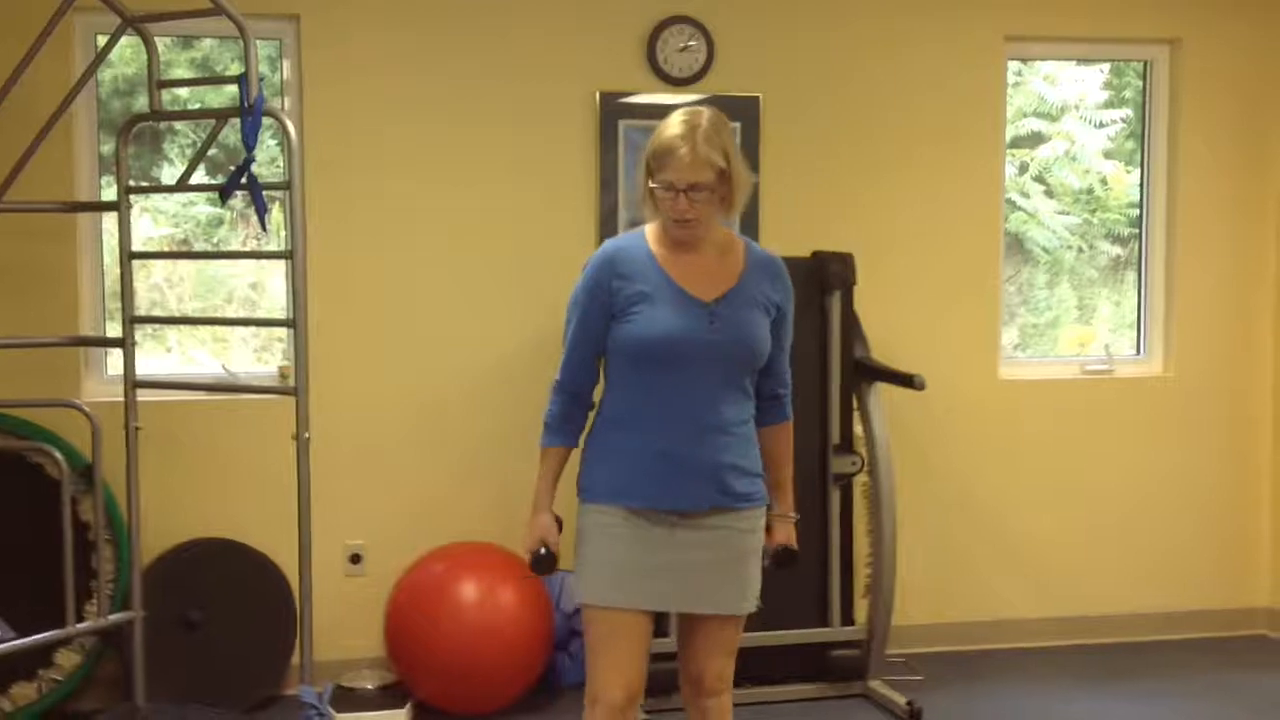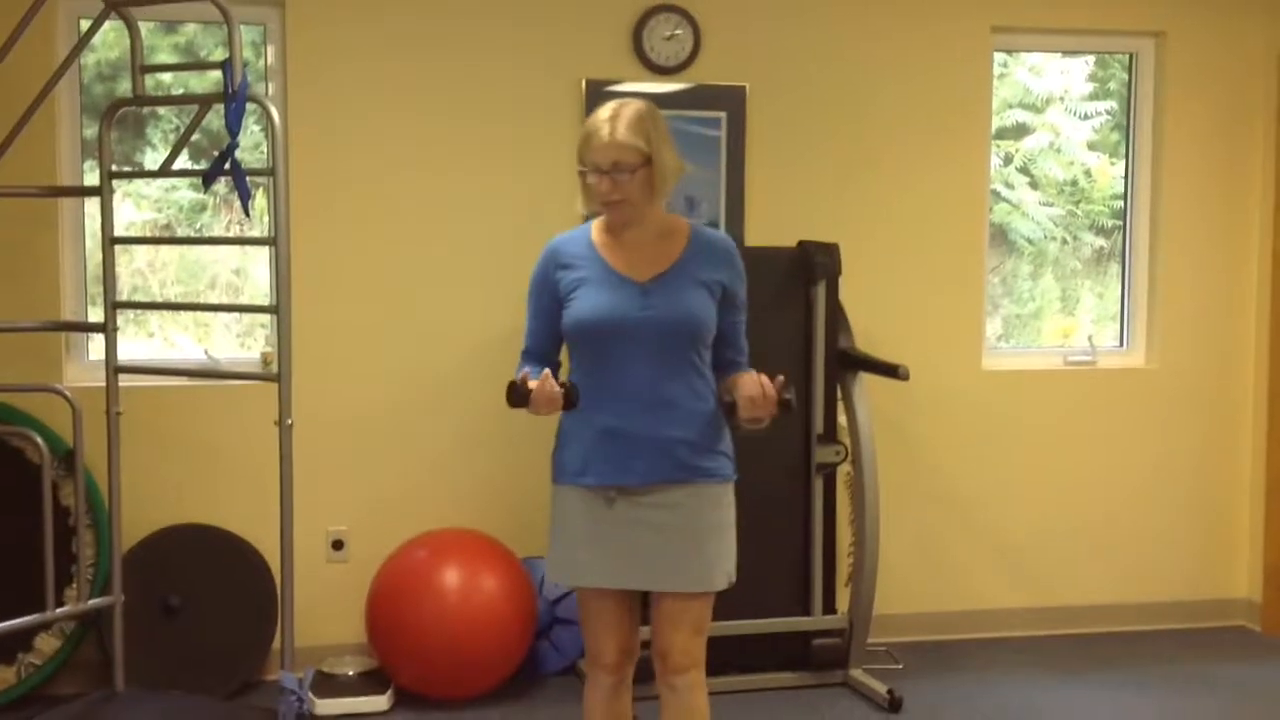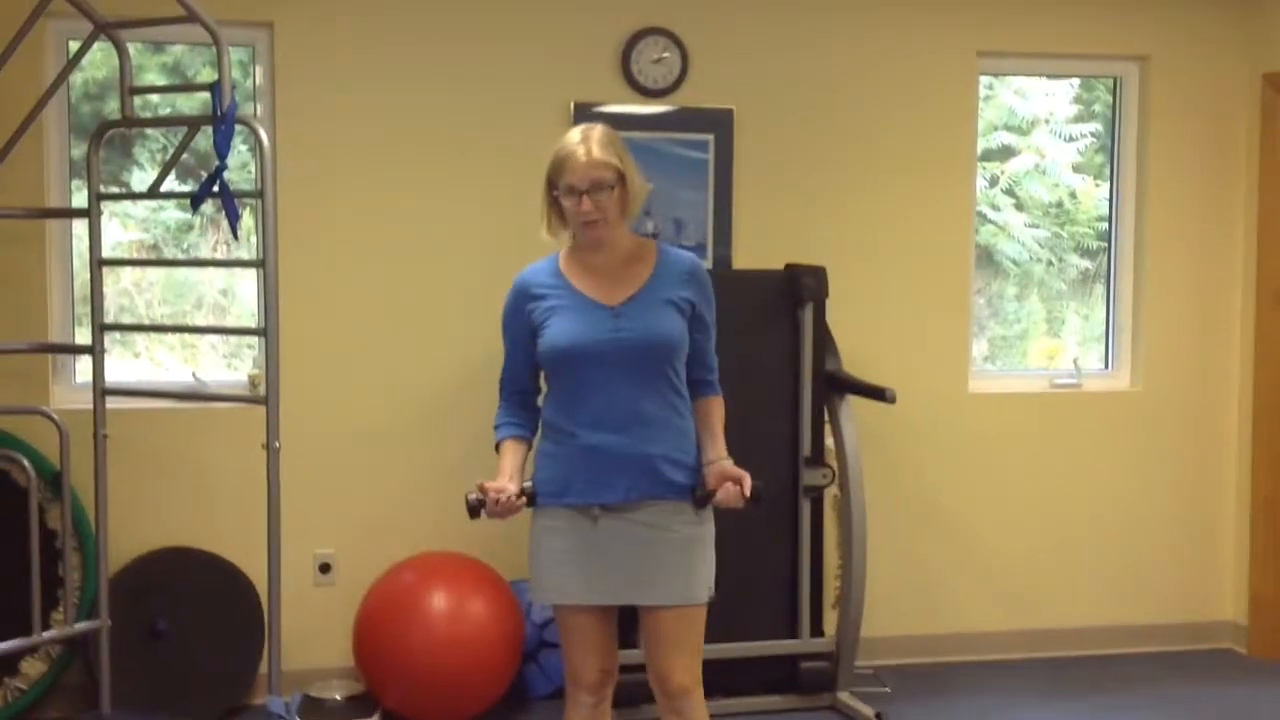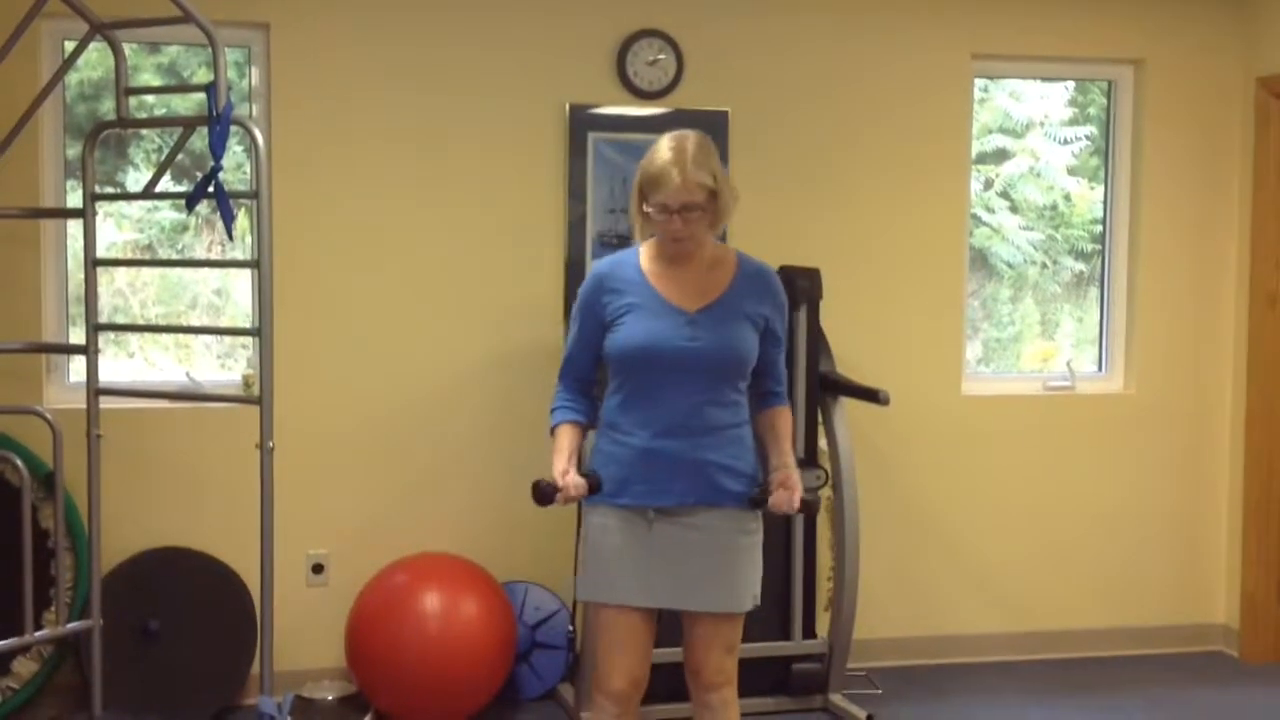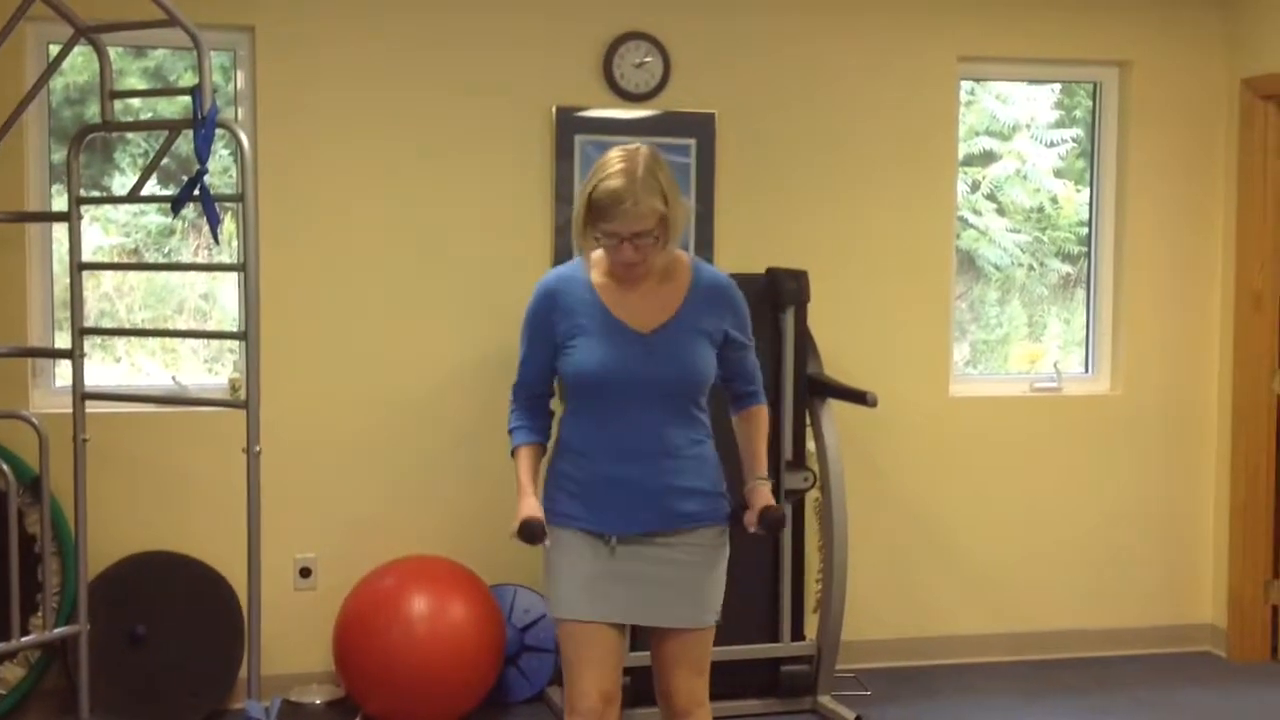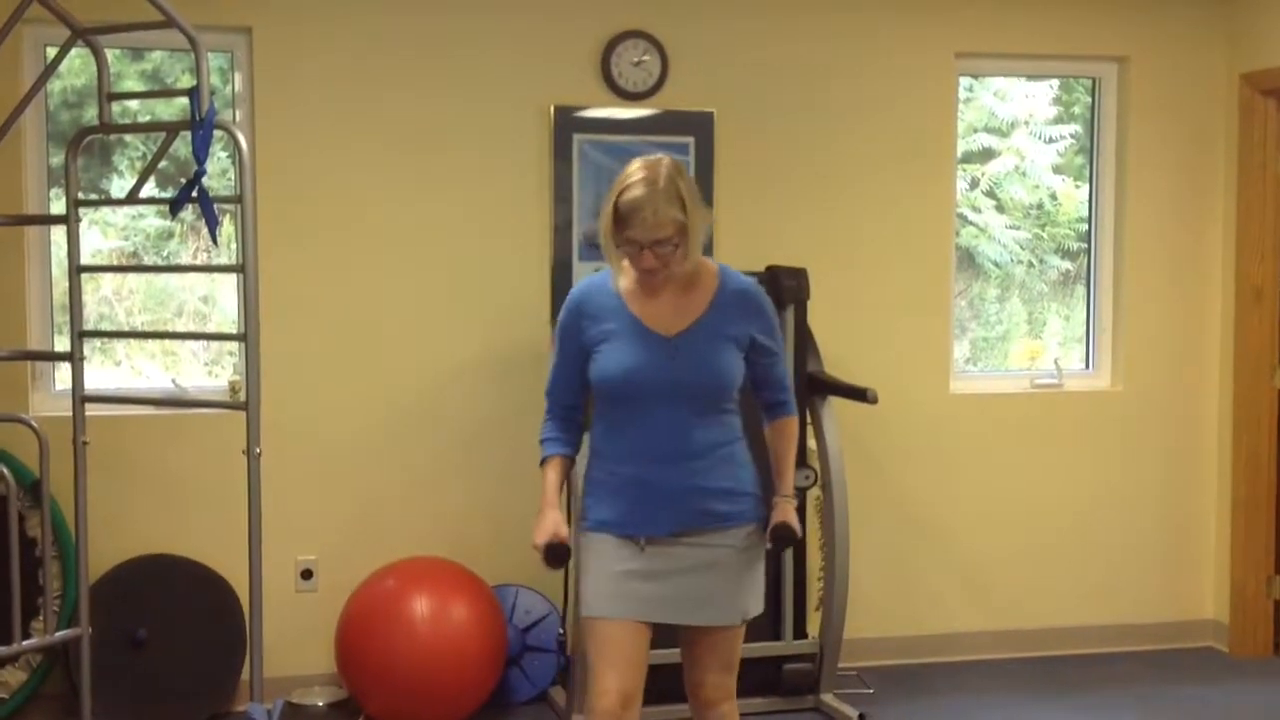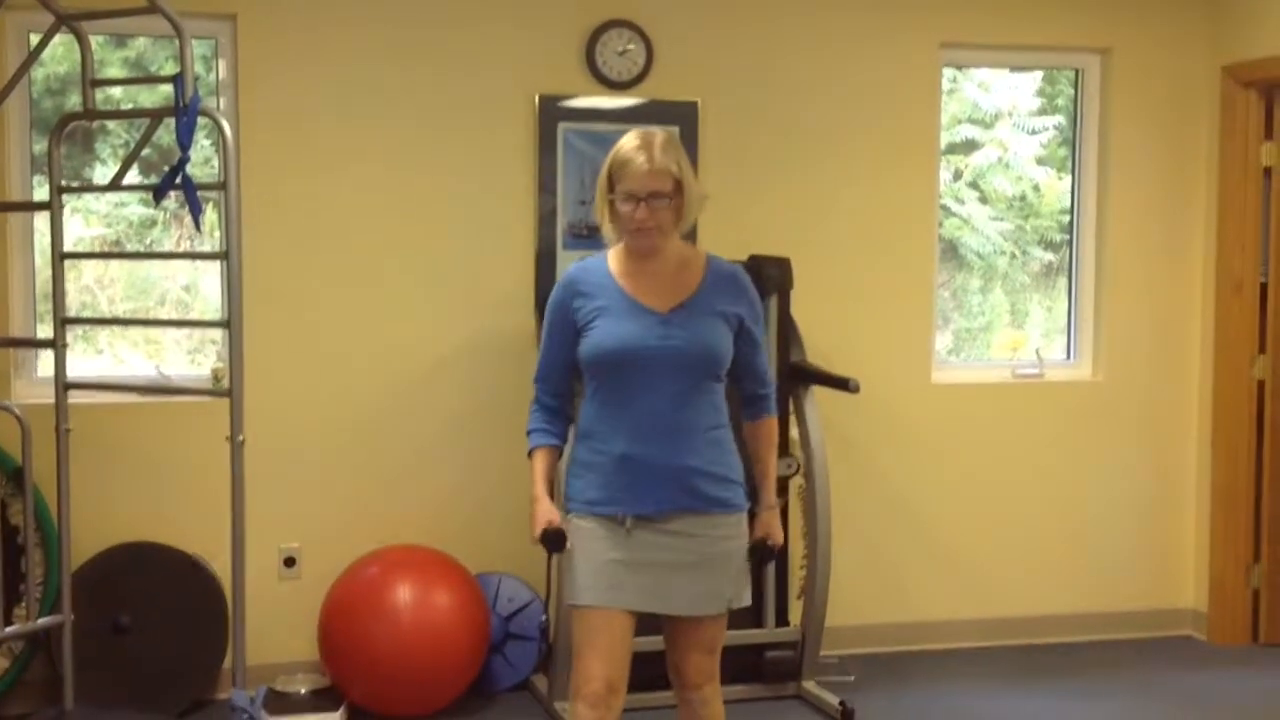
dt=0.7s
person 1, frame 1
left shoulder: (766, 275)
right shoulder: (614, 266)
left elbow: (772, 399)
right elbow: (571, 392)
left wrist: (782, 506)
right wrist: (543, 502)
left hip: (726, 511)
right hip: (624, 510)
person 1, frame 2
left shoulder: (714, 255)
right shoulder: (563, 258)
left elbow: (730, 360)
right elbow: (536, 357)
left wrist: (751, 393)
right wrist: (537, 388)
left hip: (690, 482)
right hip: (592, 483)
left knee: (680, 664)
right knee: (608, 662)
person 1, frame 3
left shoulder: (684, 274)
right shoulder: (533, 288)
left elbow: (703, 382)
right elbow: (517, 400)
left wrist: (716, 458)
right wrist: (509, 476)
left hip: (669, 501)
right hip: (571, 507)
person 1, frame 4
left shoulder: (758, 286)
right shoulder: (608, 281)
left elbow: (770, 392)
right elbow: (575, 386)
left wrist: (782, 465)
right wrist: (564, 460)
left hip: (721, 505)
right hip: (623, 504)
person 1, frame 5
left shoulder: (715, 294)
right shoulder: (559, 294)
left elbow: (747, 393)
right elbow: (529, 402)
left wrist: (758, 479)
right wrist: (527, 489)
left hip: (688, 527)
right hip: (585, 528)
person 1, frame 6
left shoulder: (743, 300)
right shoulder: (588, 304)
left elbow: (778, 402)
right elbow: (562, 414)
left wrist: (784, 494)
right wrist: (550, 504)
left hip: (721, 528)
right hip: (617, 530)
person 1, frame 7
left shoulder: (729, 286)
right shoulder: (578, 287)
left elbow: (758, 399)
right elbow: (549, 404)
left wrist: (769, 500)
right wrist: (541, 495)
left hip: (707, 511)
right hip: (604, 513)
